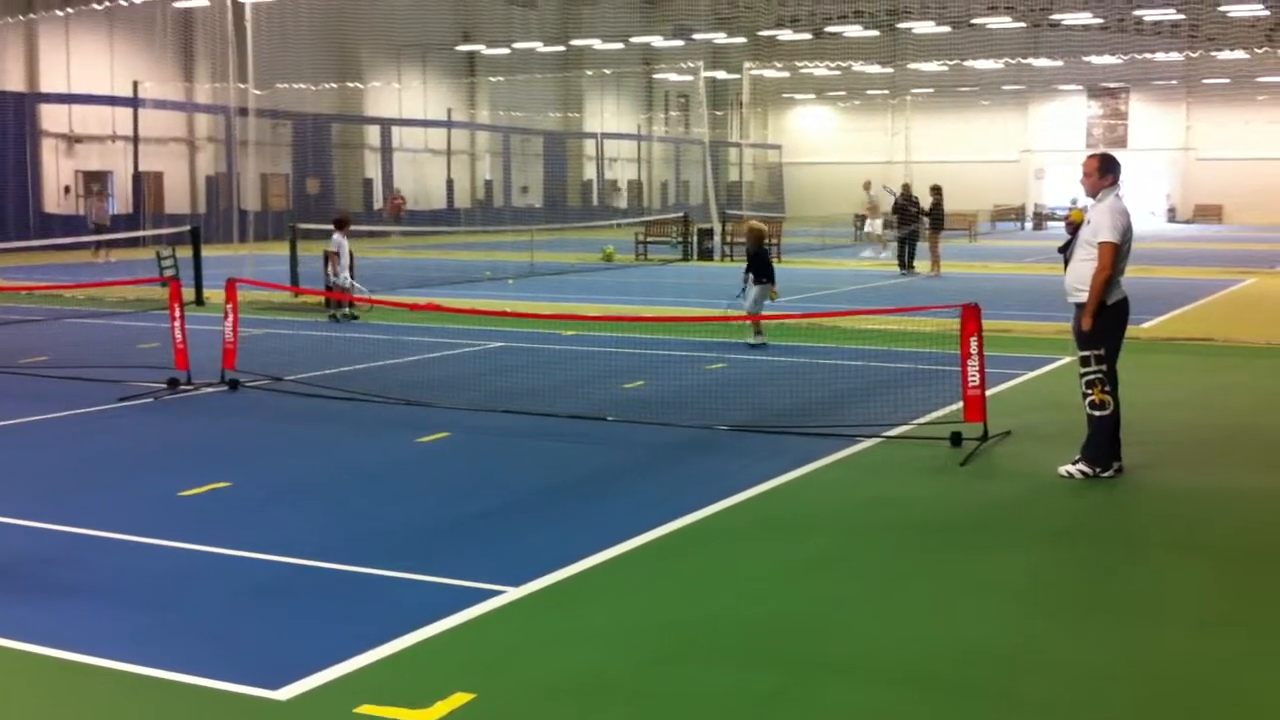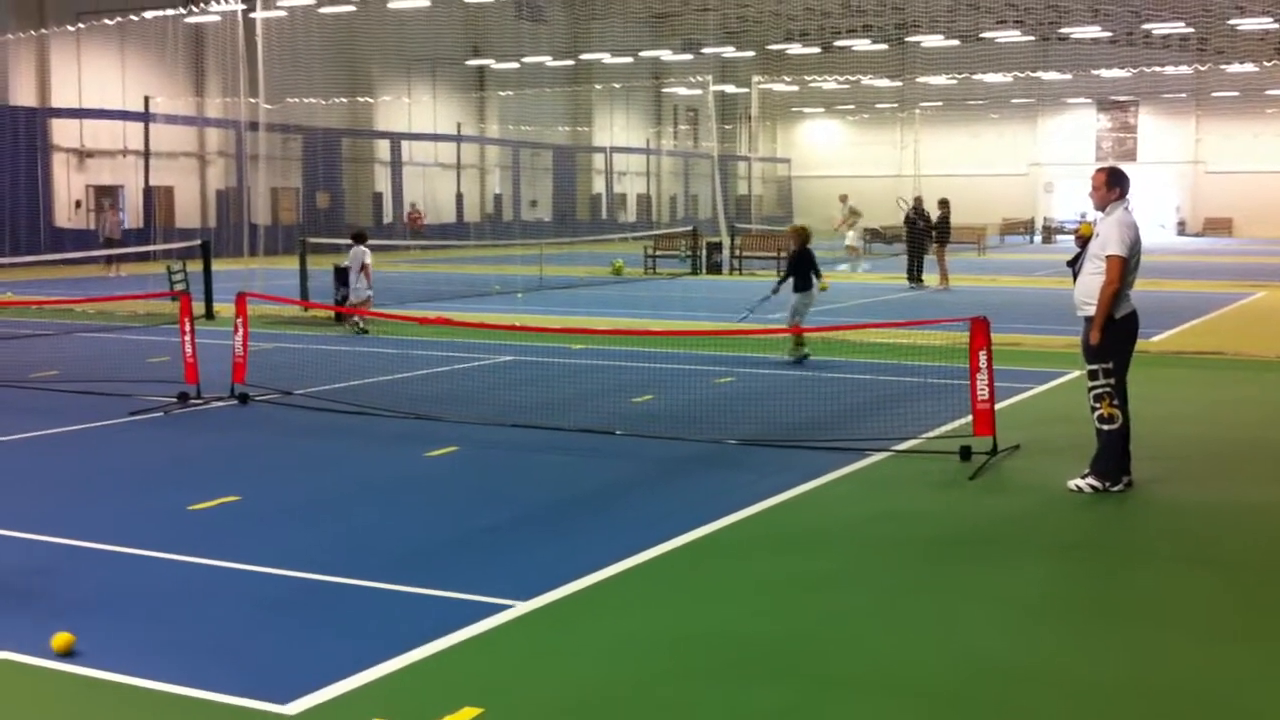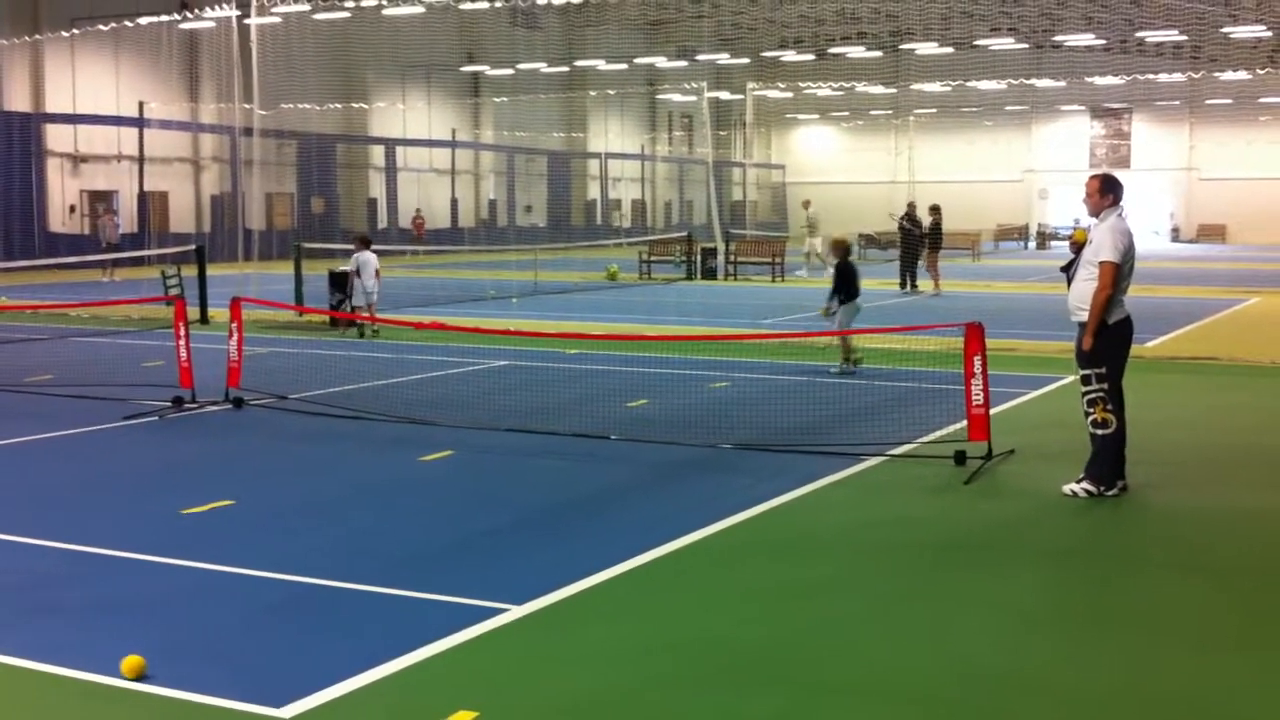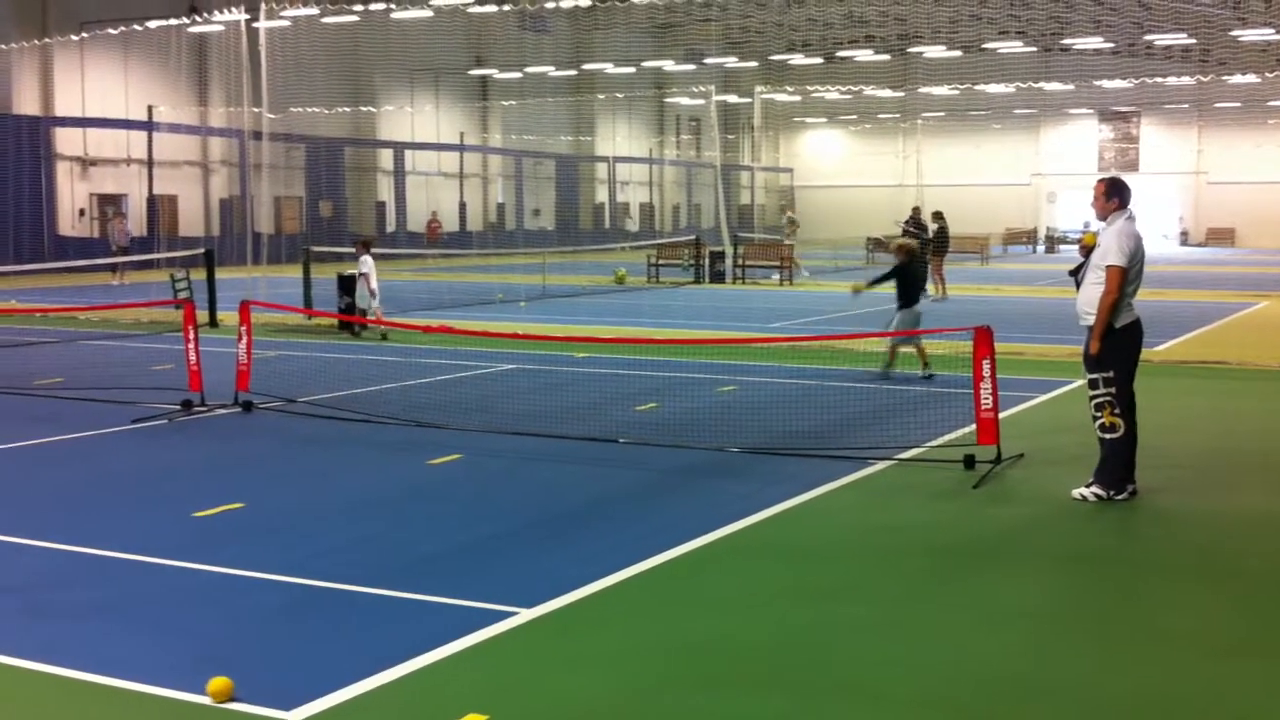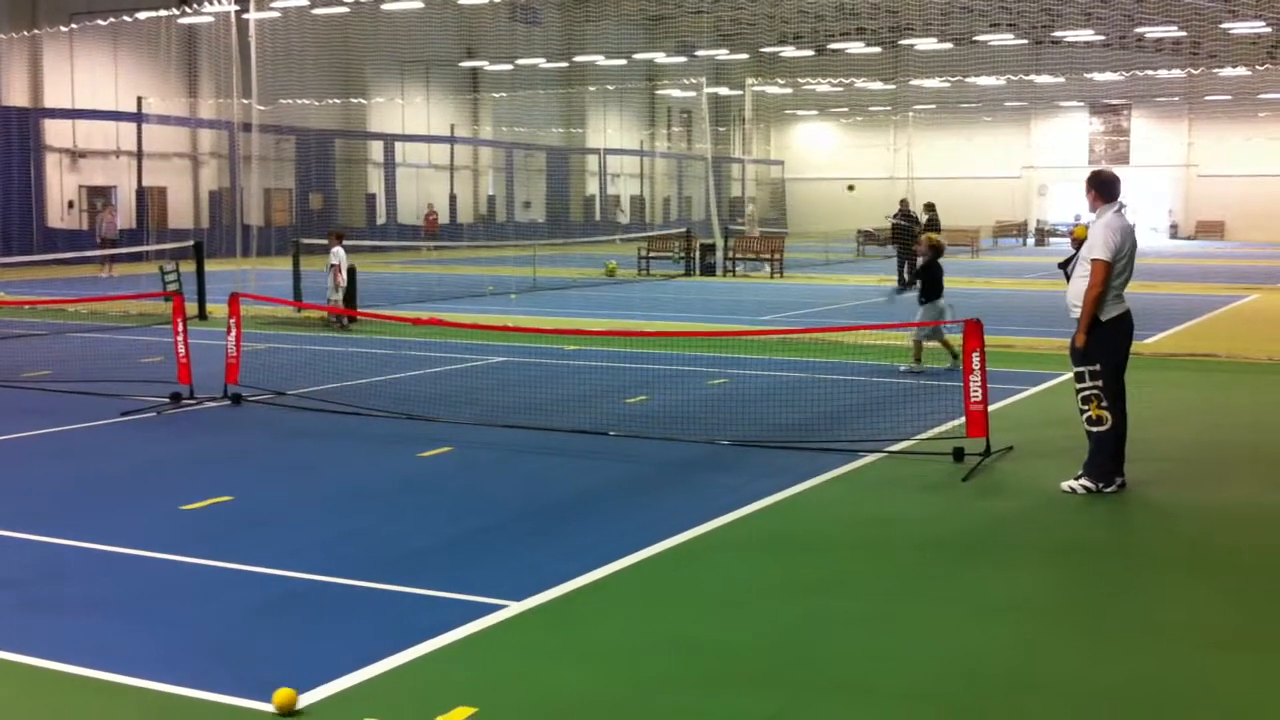
dt=0.4s
person 1, frame 1
left shoulder: (1109, 210)
right shoulder: (1101, 208)
left elbow: (1105, 269)
left wrist: (1089, 314)
right wrist: (1077, 233)
left hip: (1100, 310)
right hip: (1096, 308)
left knee: (1096, 384)
right knee: (1099, 384)
left ankle: (1098, 460)
right ankle: (1106, 455)
person 1, frame 2
left shoulder: (1117, 223)
right shoulder: (1111, 220)
left elbow: (1113, 282)
left wrist: (1097, 328)
right wrist: (1086, 245)
left hip: (1109, 323)
right hip: (1107, 322)
left knee: (1105, 398)
right knee: (1110, 398)
left ankle: (1108, 474)
right ankle: (1115, 469)
person 1, frame 3
left shoulder: (1111, 230)
right shoulder: (1106, 227)
left elbow: (1105, 288)
left wrist: (1089, 333)
right wrist: (1080, 252)
left hip: (1103, 328)
right hip: (1105, 327)
left knee: (1099, 404)
right knee: (1106, 403)
left ankle: (1103, 478)
right ankle: (1110, 473)
person 1, frame 4
left shoulder: (1118, 233)
right shoulder: (1119, 230)
left elbow: (1112, 292)
left wrist: (1096, 337)
right wrist: (1090, 256)
left hip: (1111, 332)
right hip: (1120, 330)
left knee: (1108, 408)
right knee: (1118, 407)
left ankle: (1112, 483)
right ankle: (1120, 478)
person 1, frame 5
left shoulder: (1105, 227)
right shoulder: (1121, 224)
left elbow: (1097, 286)
left wrist: (1082, 331)
right wrist: (1082, 247)
left hip: (1100, 325)
right hip: (1115, 321)
left knee: (1095, 402)
right knee: (1109, 399)
left ankle: (1101, 476)
right ankle: (1110, 470)
